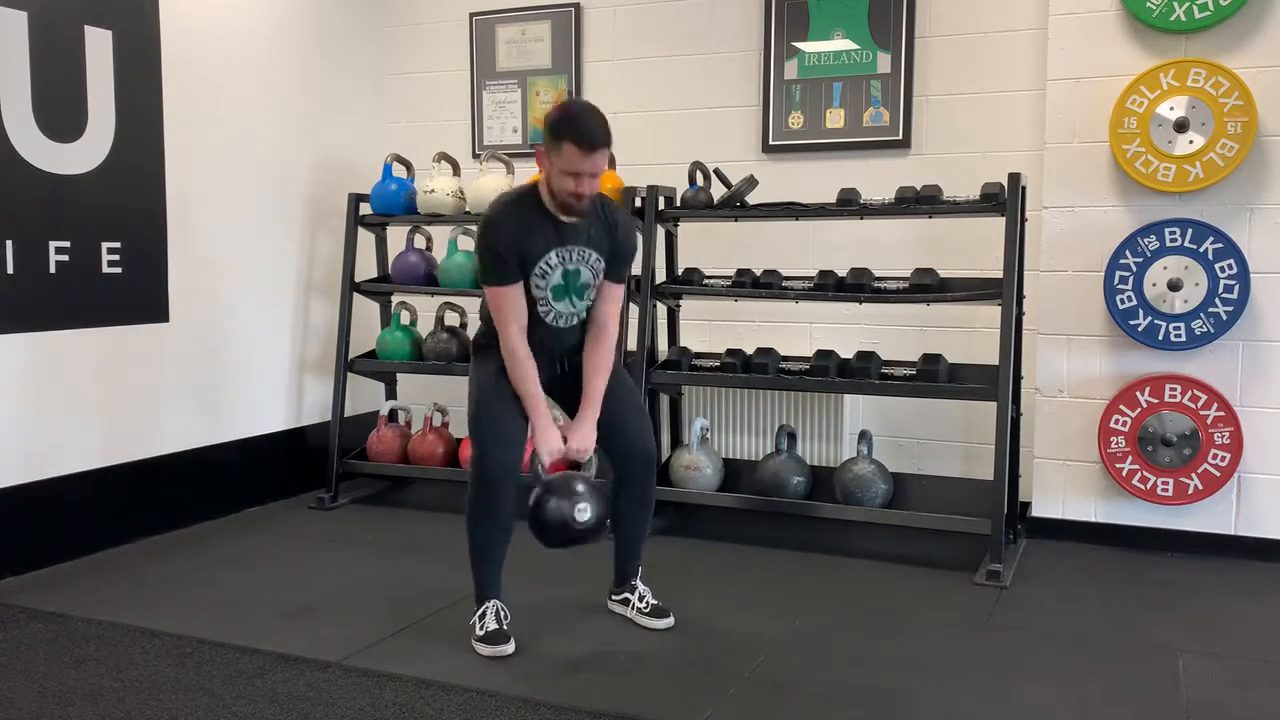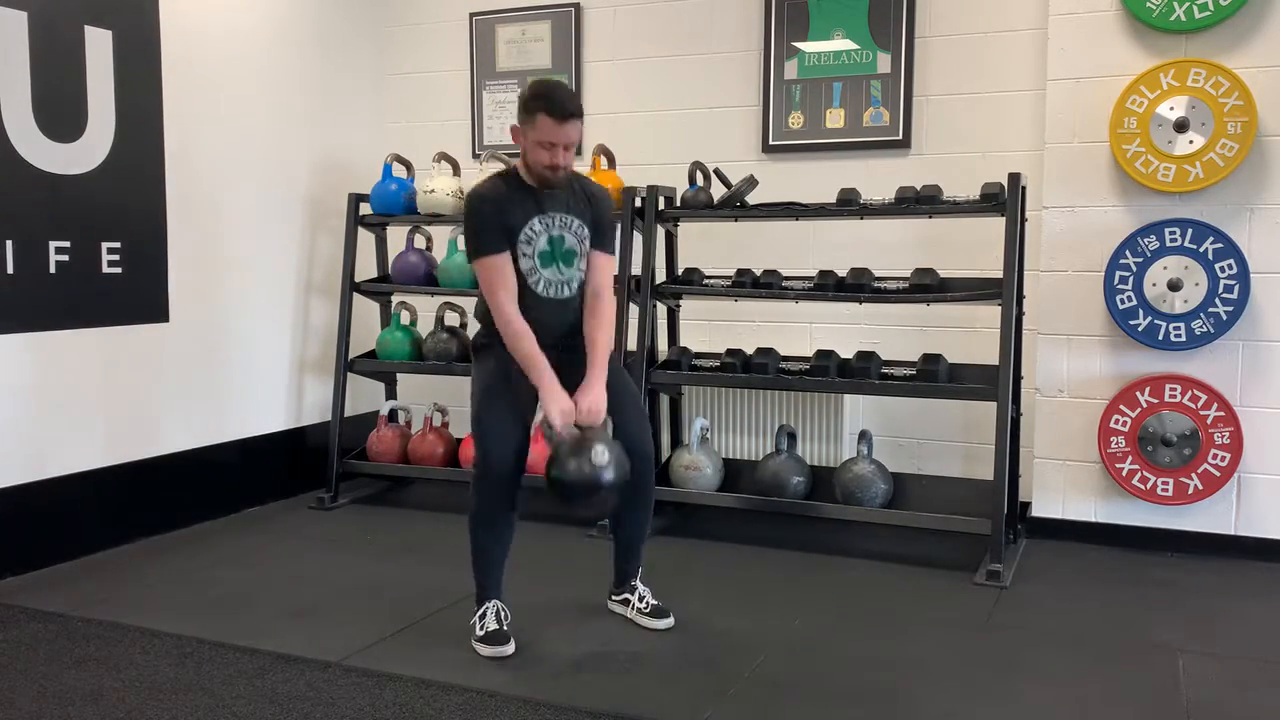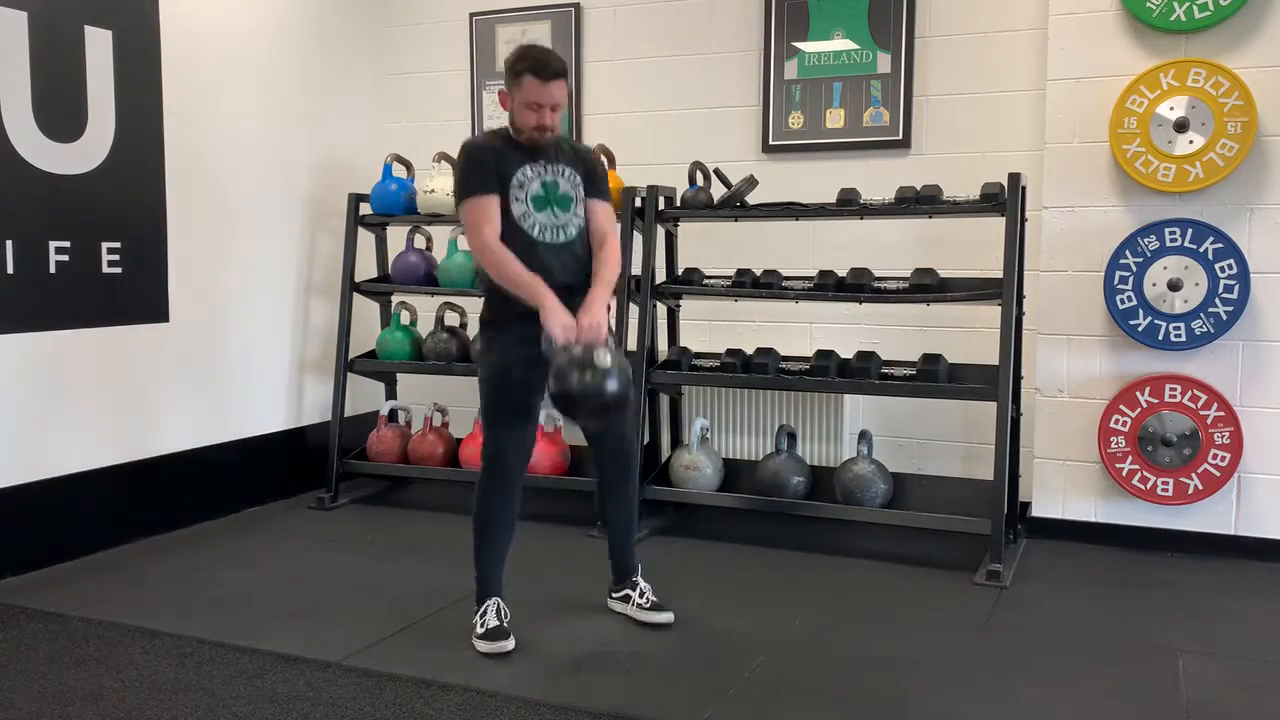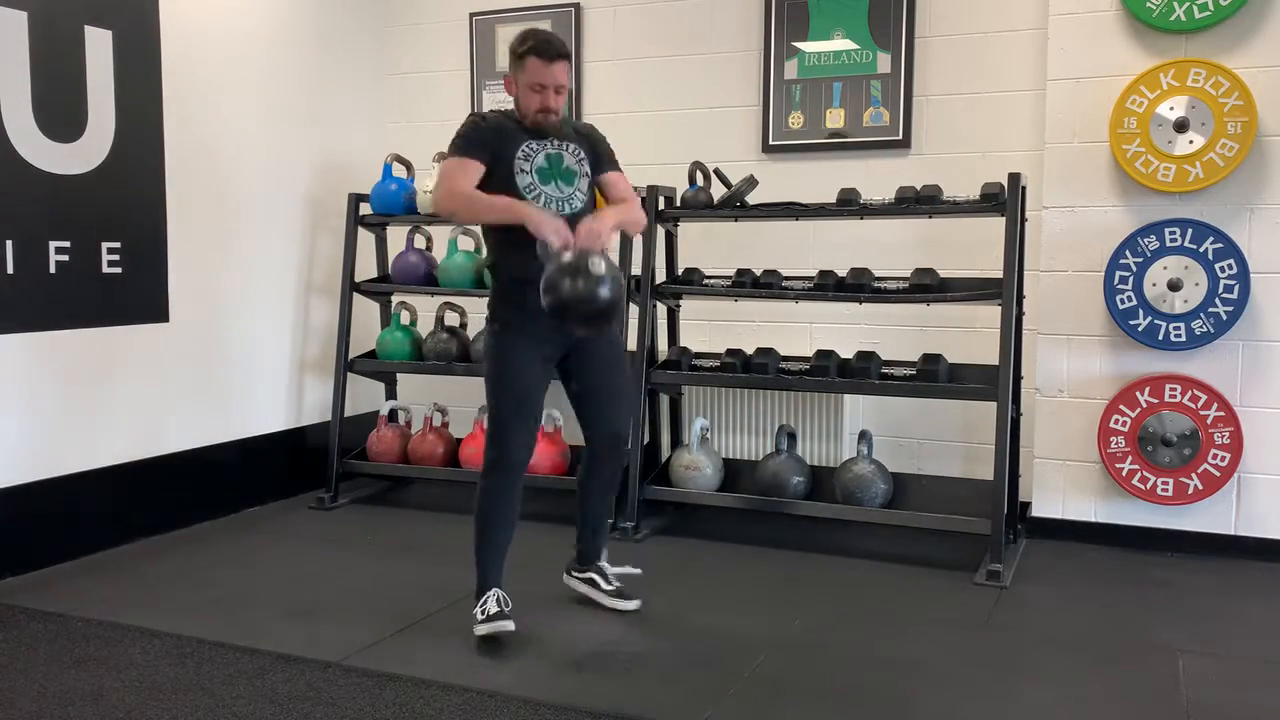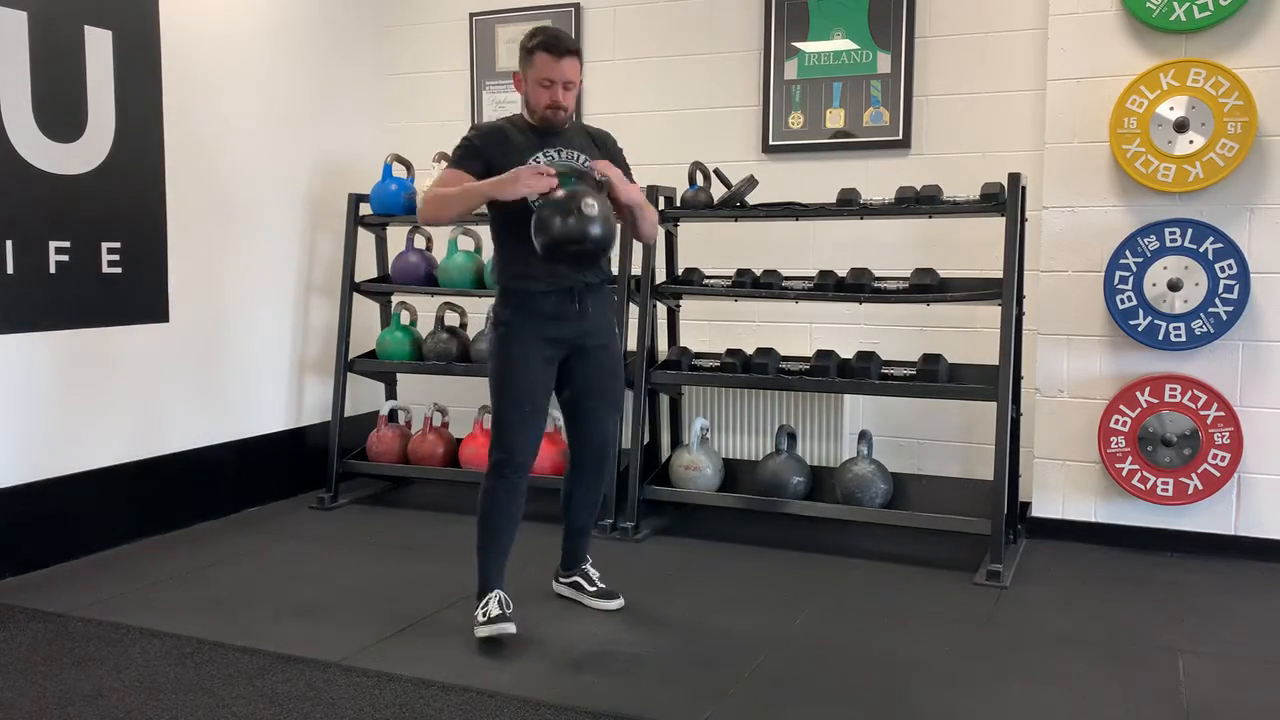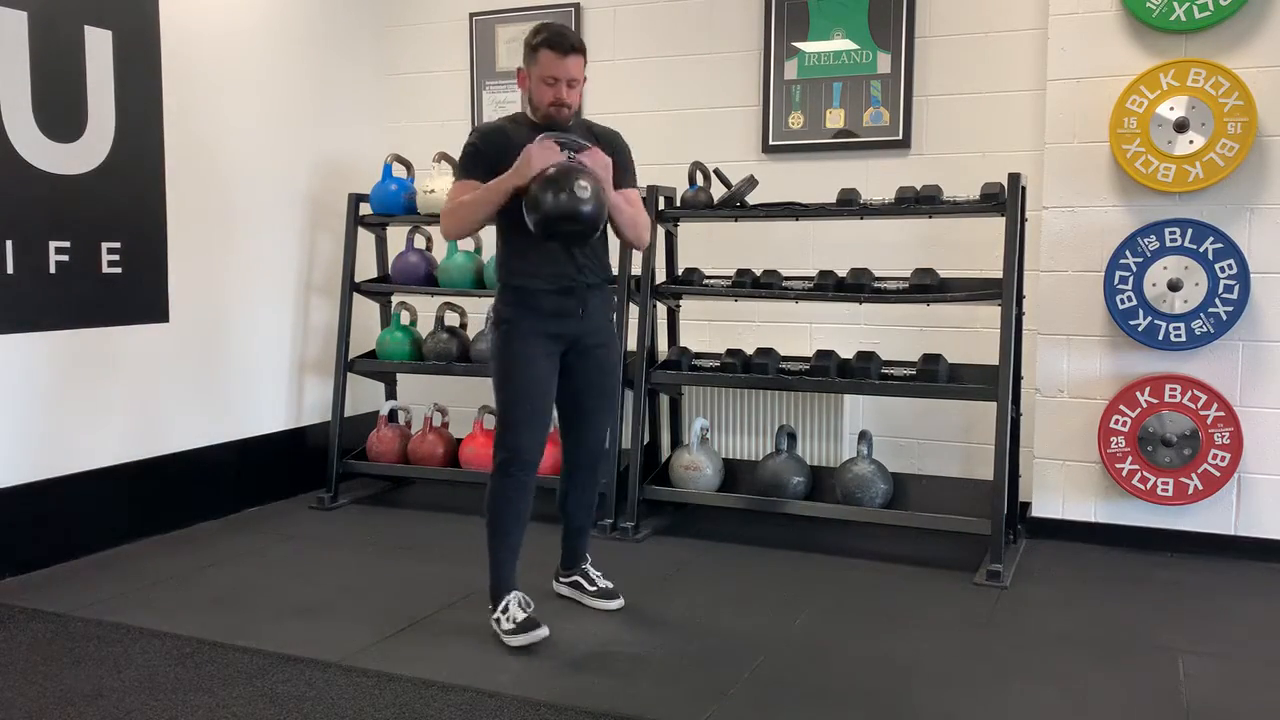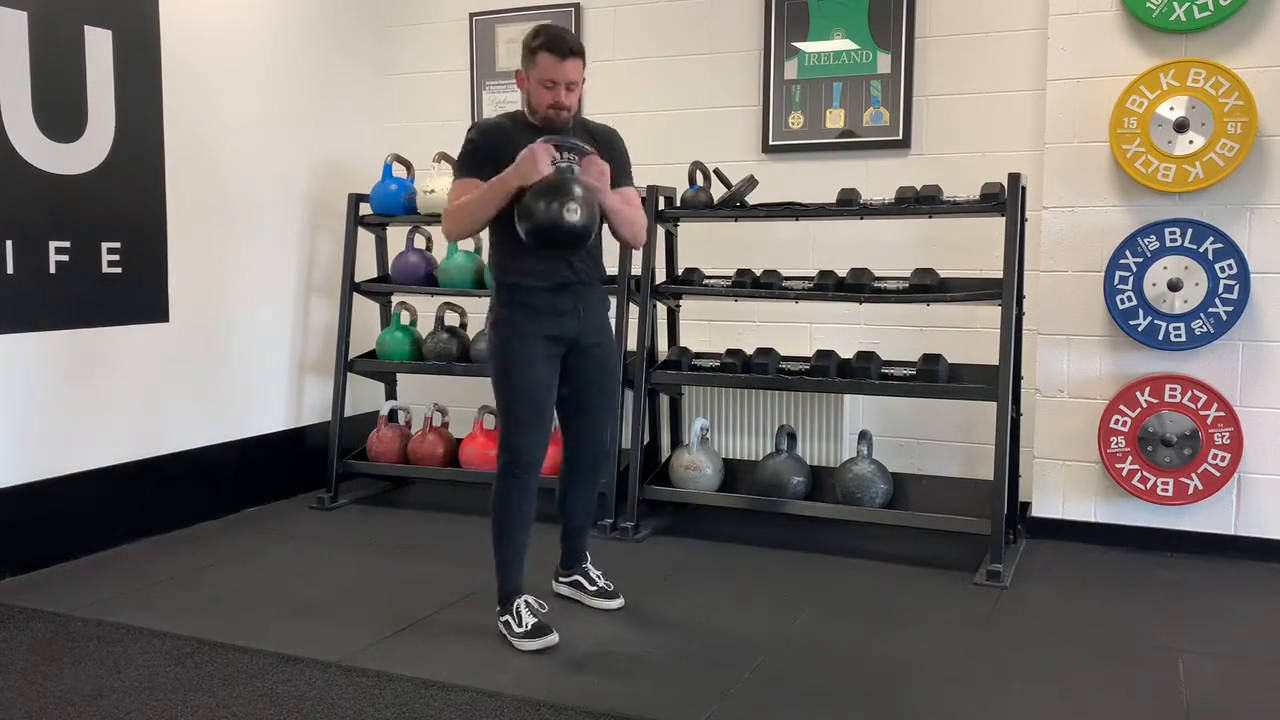
dt=0.1s
person 1, frame 1
left shoulder: (614, 220)
right shoulder: (506, 223)
left elbow: (606, 324)
right elbow: (512, 333)
left wrist: (587, 422)
right wrist: (540, 425)
left hip: (581, 354)
right hip: (511, 356)
left knee: (638, 452)
right knee: (494, 466)
left ankle: (626, 587)
right ankle: (488, 604)
person 1, frame 2
left shoulder: (593, 199)
right shoulder: (489, 200)
left elbow: (601, 294)
right elbow: (504, 308)
left wrist: (594, 383)
right wrist: (548, 389)
left hip: (580, 344)
right hip: (509, 351)
left knee: (638, 453)
right knee: (497, 468)
left ankle: (626, 586)
right ankle: (489, 604)
person 1, frame 3
left shoulder: (580, 157)
right shoulder: (484, 156)
left elbow: (607, 242)
right elbow: (487, 246)
left wrist: (598, 301)
right wrist: (547, 304)
left hip: (585, 323)
right hip: (514, 329)
left knee: (619, 445)
right knee: (505, 461)
left ankle: (625, 580)
right ankle: (489, 600)
person 1, frame 4
left shoulder: (586, 138)
right shoulder: (485, 131)
left elbow: (637, 215)
right elbow: (451, 195)
left wrist: (610, 216)
right wrist: (529, 212)
right hip: (518, 312)
left knee: (611, 441)
right knee: (509, 454)
left ankle: (587, 564)
right ankle: (489, 590)
person 1, frame 5
left shoulder: (600, 145)
right shoulder: (494, 139)
left elbow: (648, 231)
right elbow: (432, 208)
left wrist: (624, 189)
right wrist: (506, 187)
left hip: (596, 317)
right hip: (526, 320)
left knee: (597, 451)
right knee: (514, 454)
left ankle: (574, 568)
right ankle: (490, 593)
person 1, frame 6
left shoulder: (606, 142)
right shoulder: (495, 138)
left elbow: (640, 236)
right elbow: (452, 223)
left wrist: (609, 187)
right wrist: (514, 176)
left hip: (593, 315)
right hip: (526, 318)
left knee: (589, 452)
right knee: (519, 453)
left ankle: (573, 568)
right ankle: (504, 595)
person 1, frame 7
left shoulder: (604, 141)
right shoulder: (492, 137)
left elbow: (637, 234)
right elbow: (454, 224)
left wrist: (606, 191)
right wrist: (515, 176)
left hip: (589, 313)
right hip: (523, 317)
left knee: (593, 448)
right knee: (523, 455)
left ankle: (573, 567)
right ankle: (511, 600)
